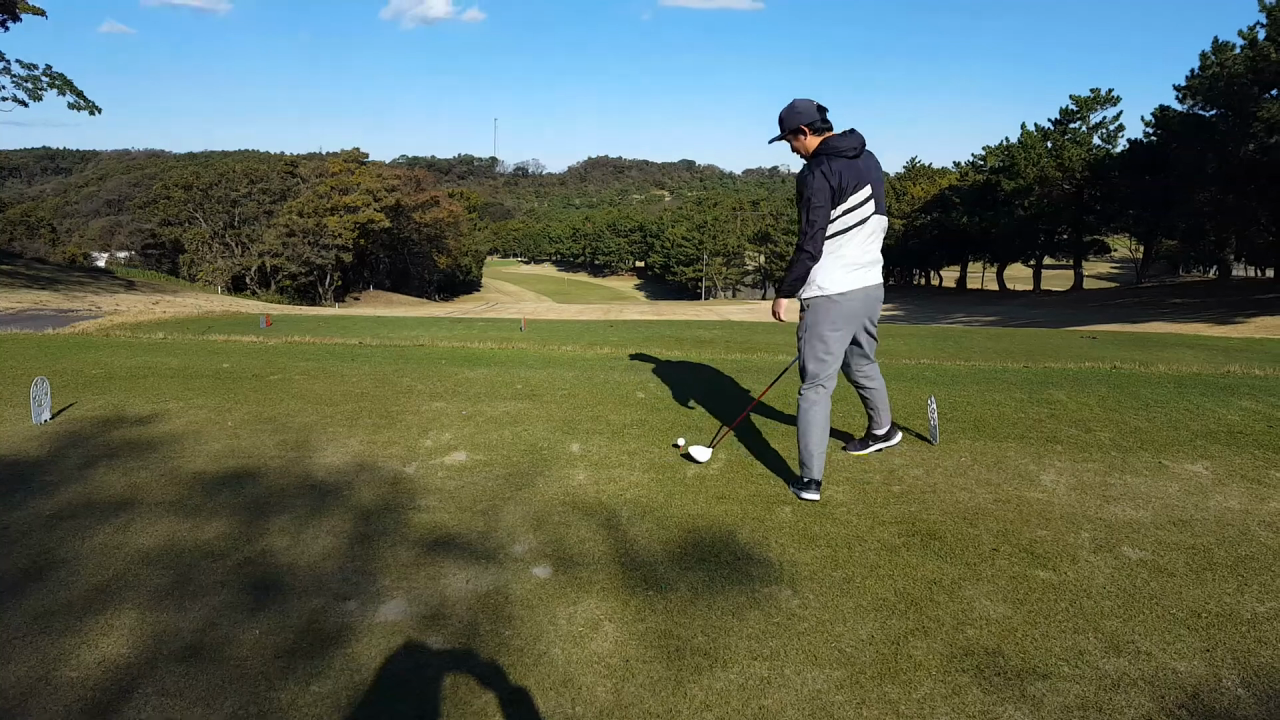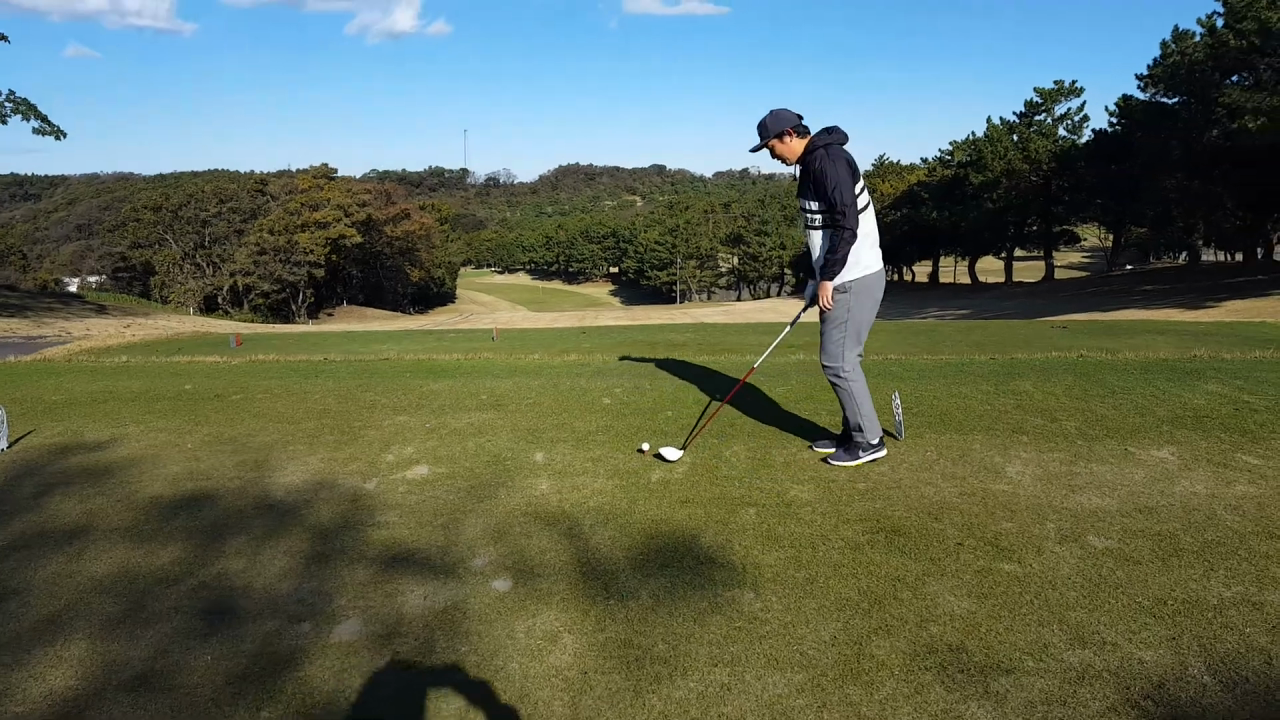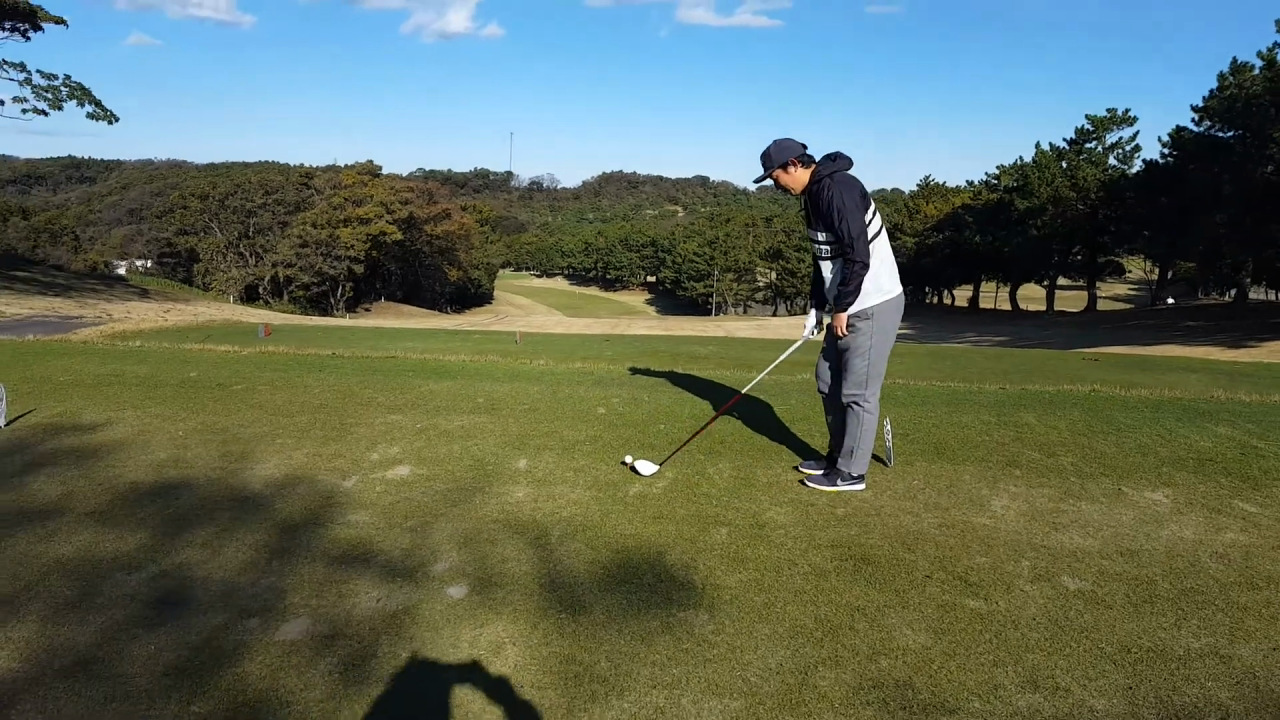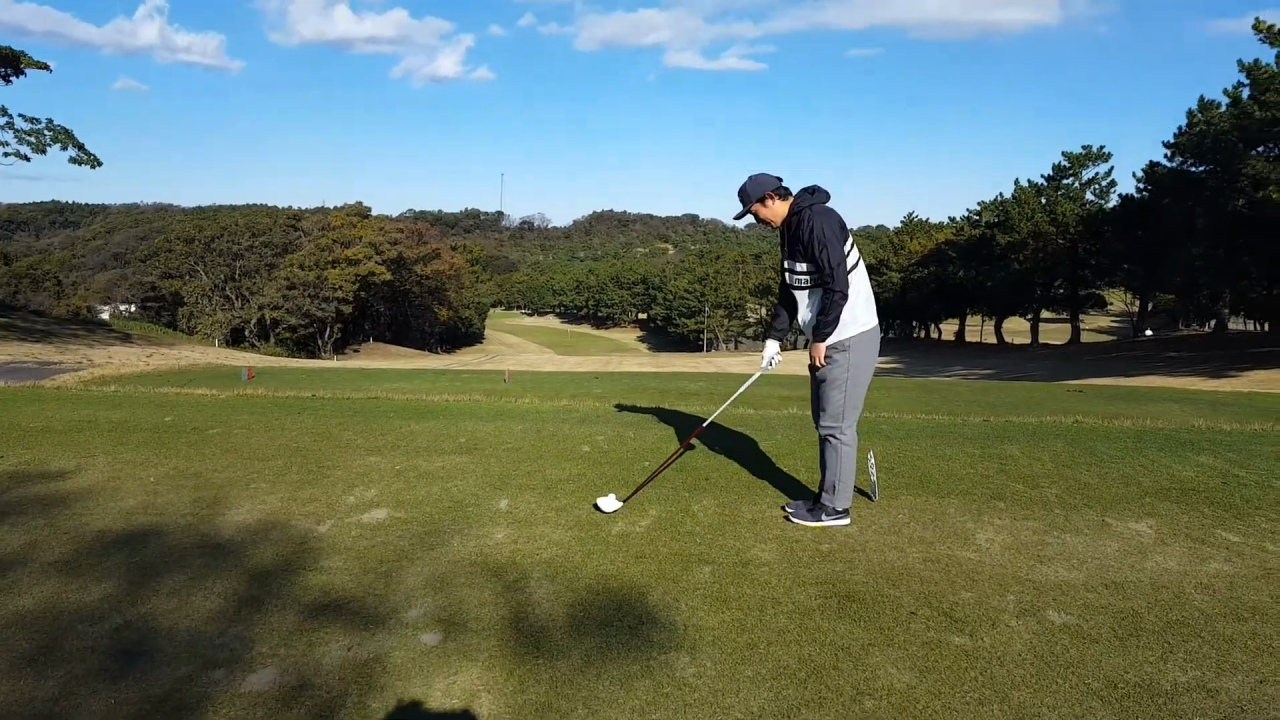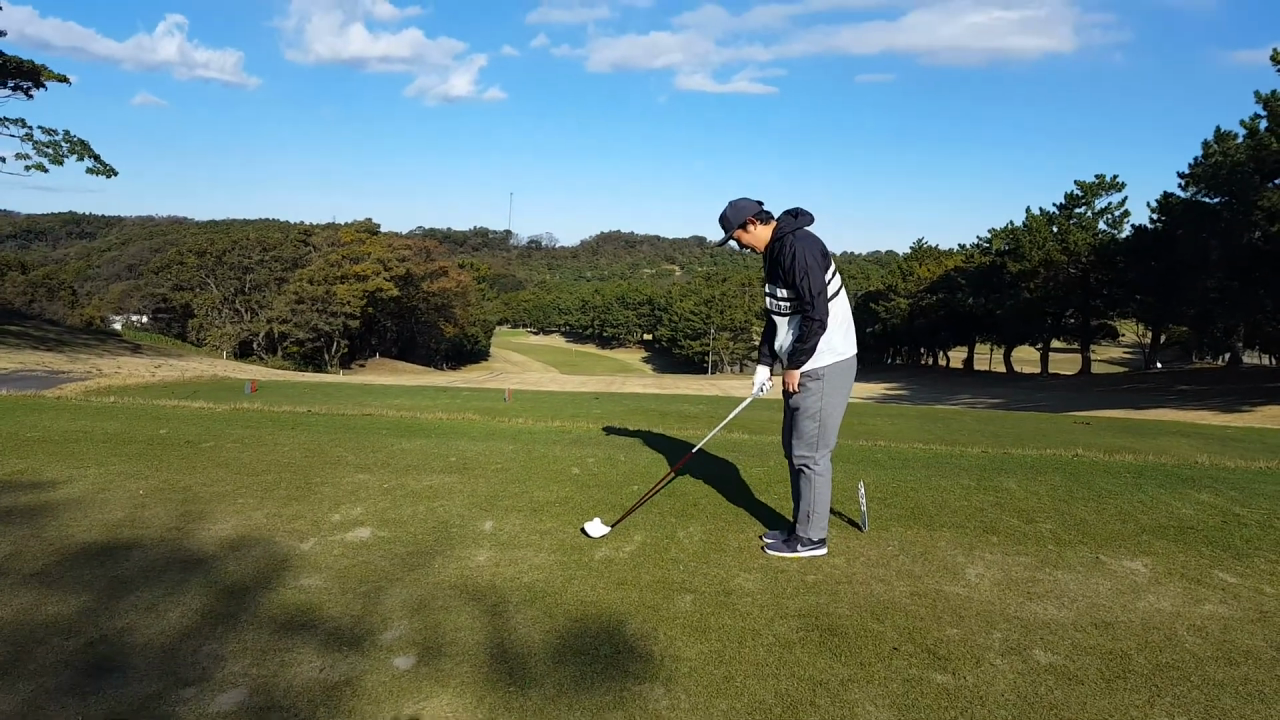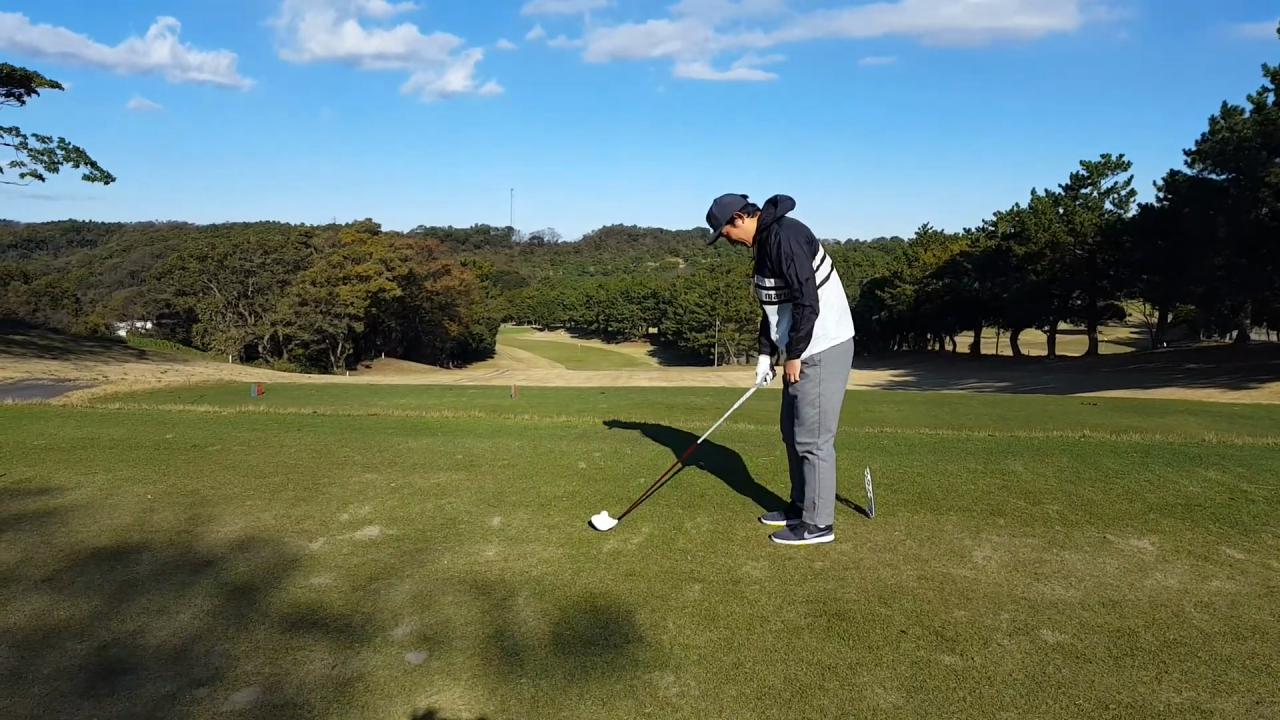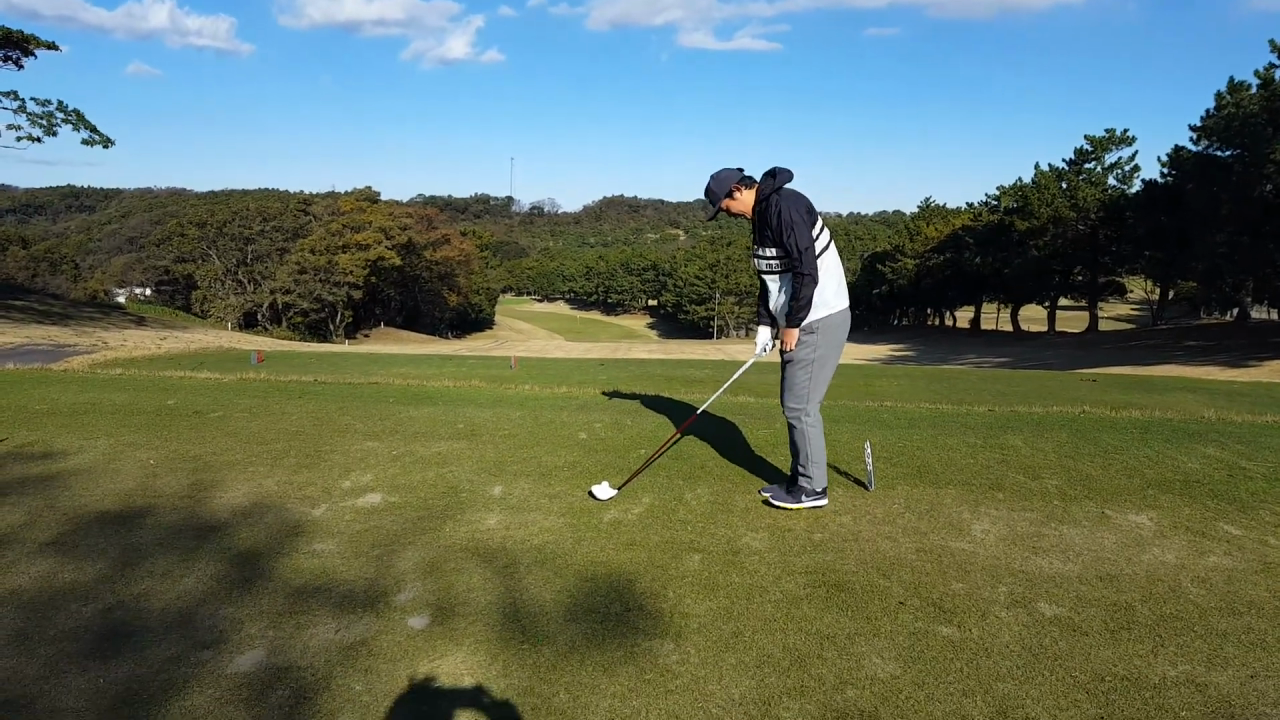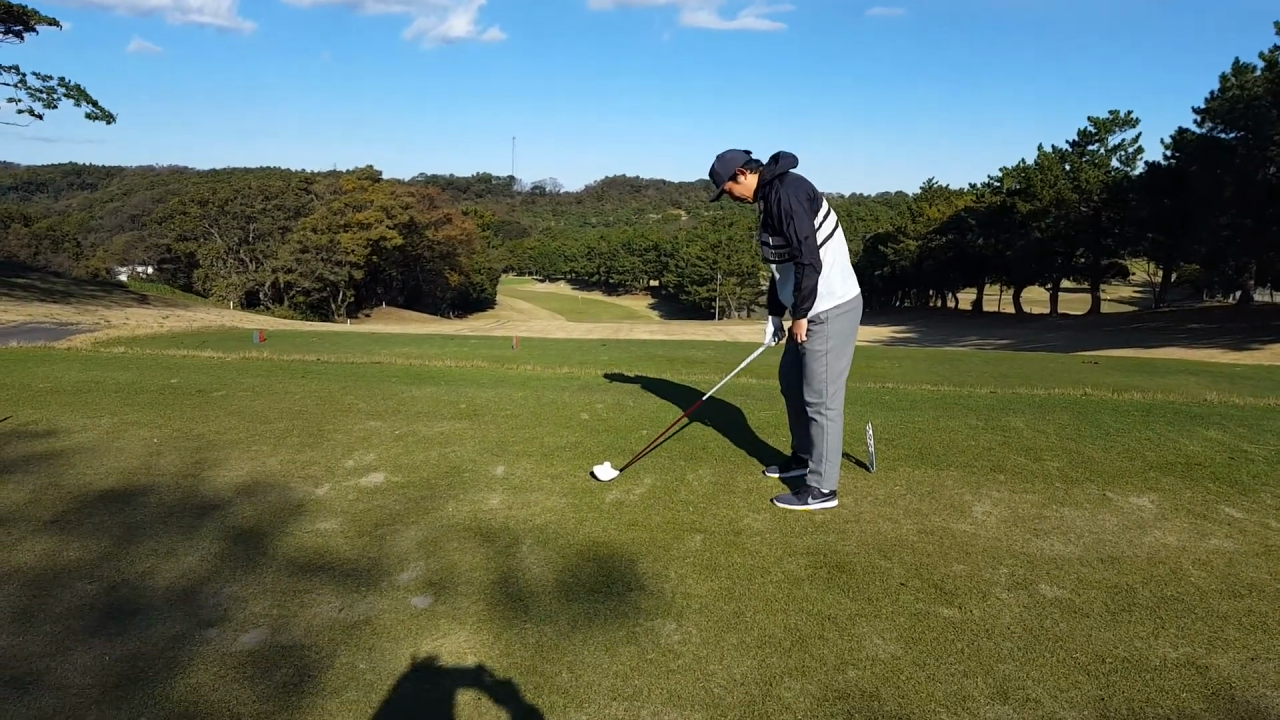
dt=0.5s
person 1, frame 1
left shoulder: (817, 173)
right shoulder: (865, 160)
left elbow: (810, 245)
left wrist: (785, 292)
left hip: (832, 293)
right hip: (870, 285)
left knee: (816, 386)
right knee: (861, 364)
left ankle: (809, 479)
right ankle: (884, 431)
person 1, frame 2
left shoulder: (828, 160)
right shoulder: (813, 164)
left elbow: (847, 226)
left wrist: (826, 278)
right wrist: (817, 278)
left hip: (853, 279)
right hip: (849, 276)
left knee: (838, 362)
right knee: (844, 358)
left ankle: (869, 440)
right ankle: (855, 432)
person 1, frame 3
left shoulder: (838, 190)
right shoulder: (814, 195)
left elbow: (859, 257)
left wrist: (840, 309)
right wrist: (817, 307)
left hip: (872, 304)
right hip: (851, 304)
left knee: (858, 391)
right knee: (828, 380)
left ankle: (850, 472)
right ankle: (837, 456)
person 1, frame 4
left shoulder: (818, 221)
right shoulder: (790, 230)
left elbow: (838, 287)
right elbow: (788, 290)
left wrist: (819, 338)
right wrist: (774, 339)
left hip: (848, 336)
right hip: (830, 337)
left knee: (836, 424)
right knee: (826, 421)
left ankle: (835, 507)
right ankle: (826, 496)
person 1, frame 5
left shoulder: (799, 247)
right shoulder: (775, 252)
left elbow: (817, 316)
right elbow: (776, 315)
left wrist: (793, 365)
right wrist: (765, 363)
left hip: (824, 365)
right hip: (804, 363)
left knee: (811, 453)
right knee: (794, 449)
left ankle: (812, 538)
right ankle: (802, 525)
person 1, frame 6
left shoulder: (785, 236)
right shoulder: (765, 241)
left elbow: (807, 302)
right elbow: (773, 305)
left wrist: (793, 354)
right wrist: (766, 354)
left hip: (821, 350)
right hip: (804, 350)
left knee: (813, 439)
right knee: (793, 432)
left ankle: (818, 523)
right ankle: (800, 508)
person 1, frame 7
left shoulder: (785, 205)
right shoulder: (762, 216)
left elbow: (807, 270)
right elbow: (769, 277)
left wrist: (792, 324)
right wrist: (765, 325)
left hip: (818, 319)
right hip: (802, 320)
left knee: (801, 405)
right knee: (793, 403)
left ankle: (814, 488)
right ankle: (801, 477)
person 1, frame 8
left shoulder: (787, 192)
right shoulder: (771, 196)
left elbow: (809, 260)
left wrist: (799, 314)
right wrist: (775, 314)
left hip: (829, 308)
right hip: (813, 308)
left knee: (821, 398)
right knee: (792, 381)
left ankle: (822, 488)
right ankle: (803, 457)
